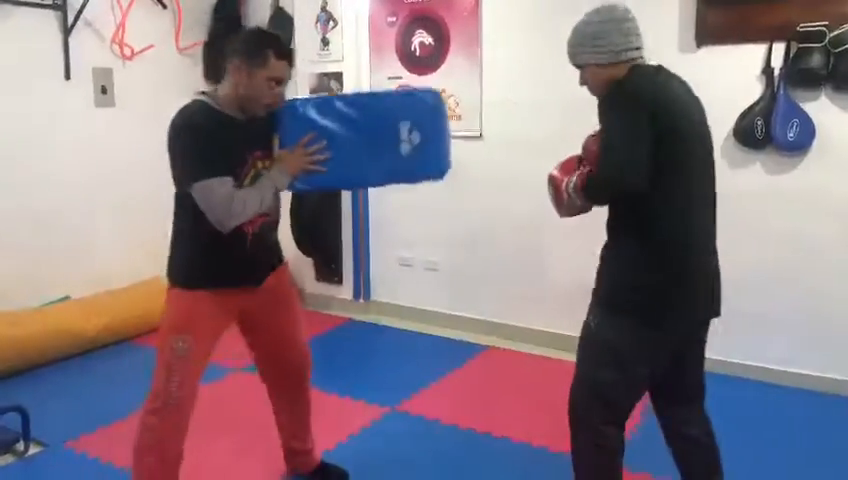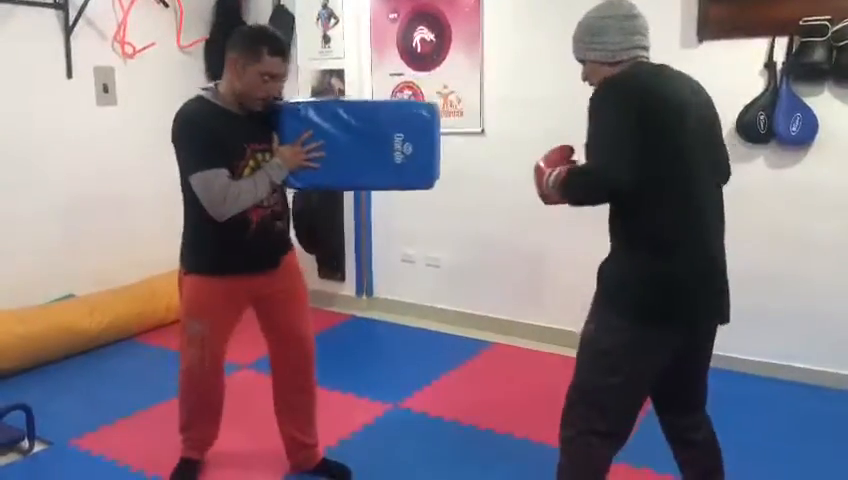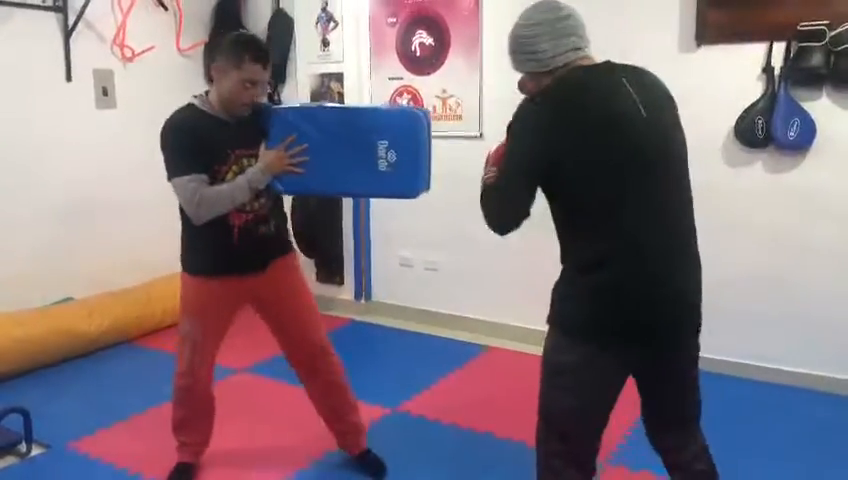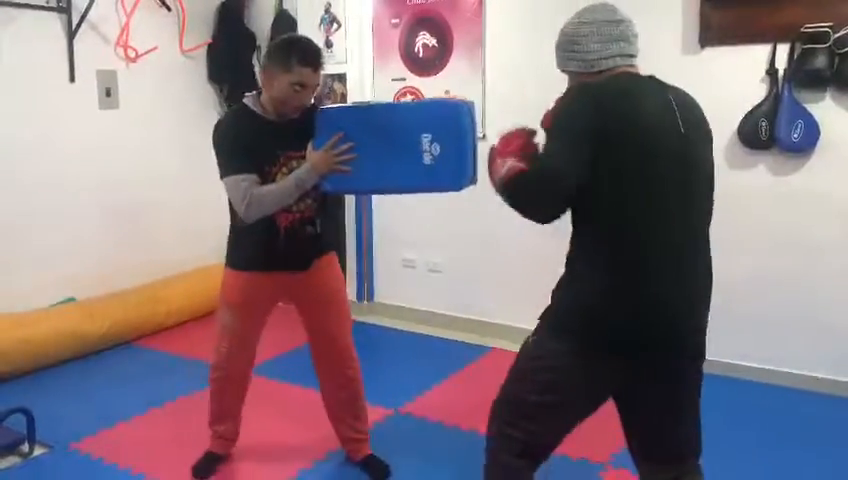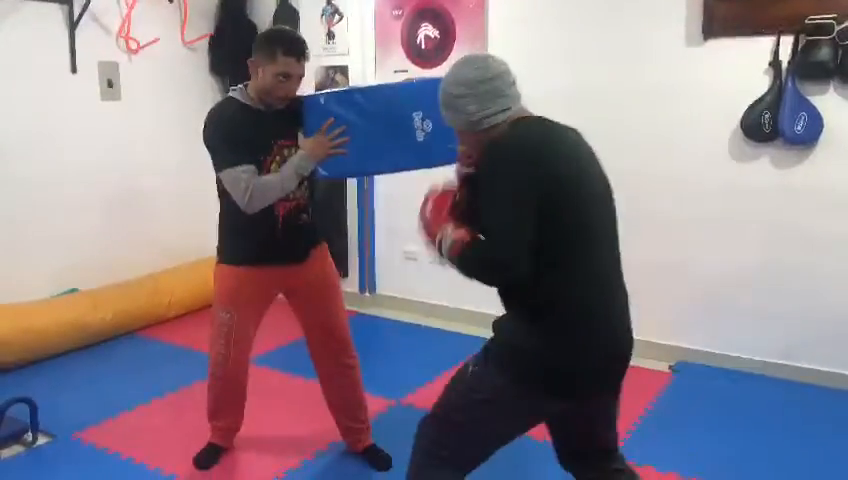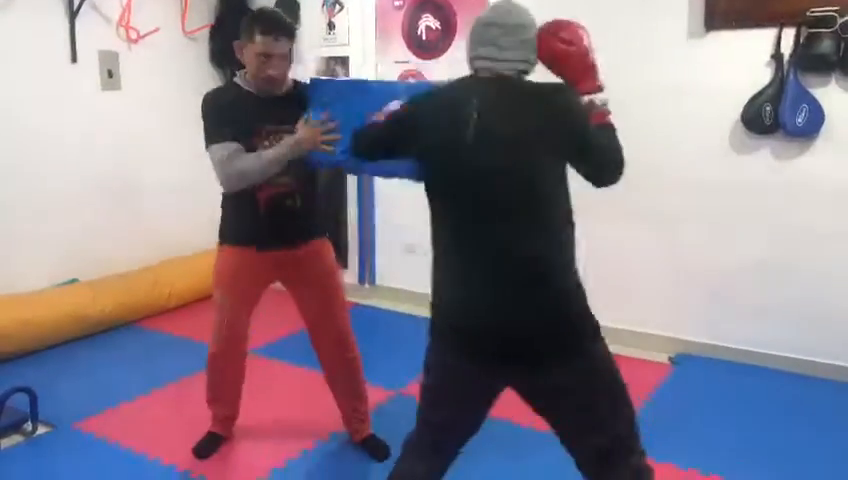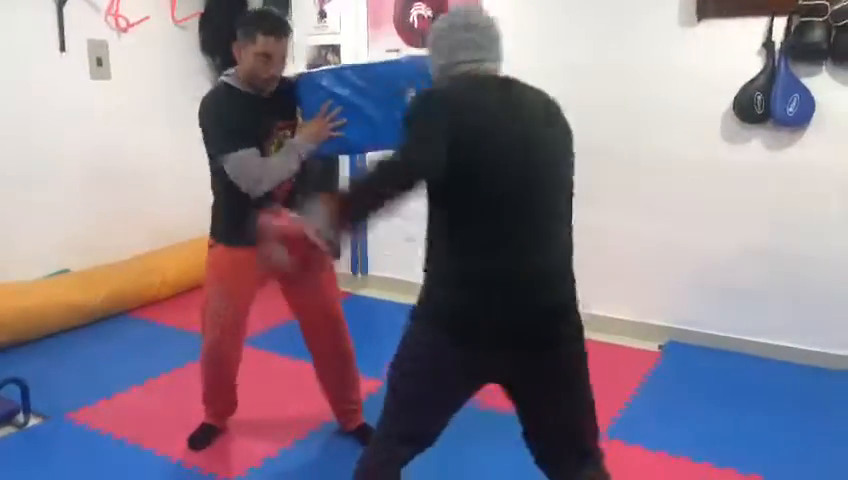
dt=0.4s
person 1, frame 1
left shoulder: (625, 92)
right shoulder: (676, 91)
left elbow: (622, 178)
left wrist: (578, 183)
left hip: (640, 285)
right hip: (693, 282)
left knee: (594, 410)
right knee: (682, 404)
person 1, frame 2
left shoulder: (619, 94)
right shoulder: (690, 91)
left elbow: (609, 178)
left wrist: (558, 178)
left hip: (644, 286)
right hip: (702, 284)
left knee: (590, 424)
right knee: (686, 411)
person 1, frame 3
left shoulder: (544, 110)
right shoulder: (648, 87)
left elbow: (503, 214)
left wrist: (494, 172)
left hip: (597, 306)
right hip: (675, 296)
right knee: (680, 434)
person 1, frame 4
left shoulder: (588, 104)
right shoulder: (686, 110)
left elbow: (545, 198)
left wrist: (505, 168)
left hip: (594, 316)
right hip: (676, 320)
person 1, frame 5
left shoulder: (511, 155)
right shoulder: (563, 140)
left elbow: (505, 265)
left wrist: (449, 239)
right wrist: (476, 171)
left hip: (541, 350)
right hip: (603, 343)
person 1, frame 6
left shoulder: (430, 107)
right shoulder: (556, 104)
left elbow: (364, 146)
right elbow: (607, 169)
left wrist: (393, 119)
left hip: (463, 320)
right hip: (553, 320)
person 1, frame 7
left shoulder: (440, 104)
right shoulder: (545, 108)
left elbow: (406, 171)
left wrist: (321, 217)
left hip: (458, 312)
right hip: (545, 313)
left knee: (398, 433)
person 2, frame 1
left shoulder: (269, 118)
right shoulder: (193, 126)
right elbow: (226, 212)
right wrist: (284, 172)
left hip: (265, 273)
right hip: (201, 281)
left knee: (291, 369)
right knee: (171, 397)
person 2, frame 2
left shoulder: (272, 113)
right shoulder: (195, 120)
left elbow: (308, 164)
right elbow: (221, 202)
right wrist: (280, 165)
left hip: (275, 259)
right hip: (212, 269)
left knee: (297, 357)
right knee: (201, 369)
person 2, frame 3
left shoulder: (266, 119)
right shoulder: (182, 128)
left elbow: (301, 173)
right elbow: (198, 206)
right wrist: (263, 171)
left hip: (273, 260)
right hip: (210, 271)
left knee: (315, 352)
right knee: (193, 370)
left ankle: (354, 442)
person 2, frame 4
left shoulder: (317, 121)
right shoulder: (234, 128)
left elbow: (347, 172)
right elbow: (248, 204)
right wrist: (310, 171)
left hip: (314, 259)
right hip: (253, 265)
left knee: (339, 356)
right knee: (230, 361)
right ankle: (220, 444)
person 2, frame 5
left shoulder: (301, 111)
right shoulder: (225, 120)
left elbow: (331, 164)
right elbow: (250, 196)
right wrist: (307, 157)
left hip: (306, 252)
right hip: (245, 260)
left knee: (337, 347)
right knee: (227, 356)
left ankle: (358, 436)
right ankle: (221, 434)
person 2, frame 6
left shoulder: (308, 97)
right shoulder: (220, 102)
left elbow: (338, 151)
right elbow: (233, 174)
right wrist: (294, 146)
left hip: (306, 240)
right hip: (244, 244)
left knee: (337, 336)
right knee: (226, 341)
left ankle: (359, 427)
right ankle: (221, 423)
person 2, frame 7
left shoulder: (293, 91)
right shoulder: (218, 105)
left elbow: (324, 141)
right elbow: (255, 181)
right wrist: (304, 142)
right hip: (237, 241)
left knee: (330, 328)
right knee: (220, 339)
left ankle: (351, 416)
right ankle: (216, 415)
